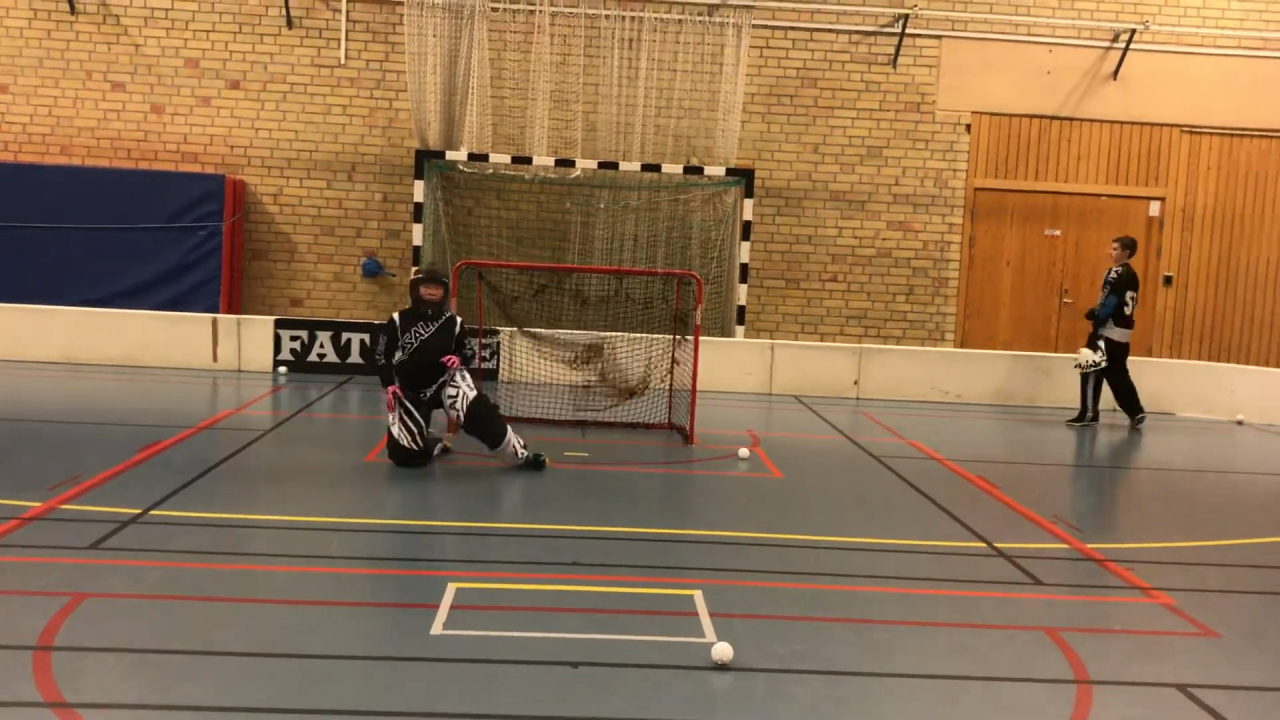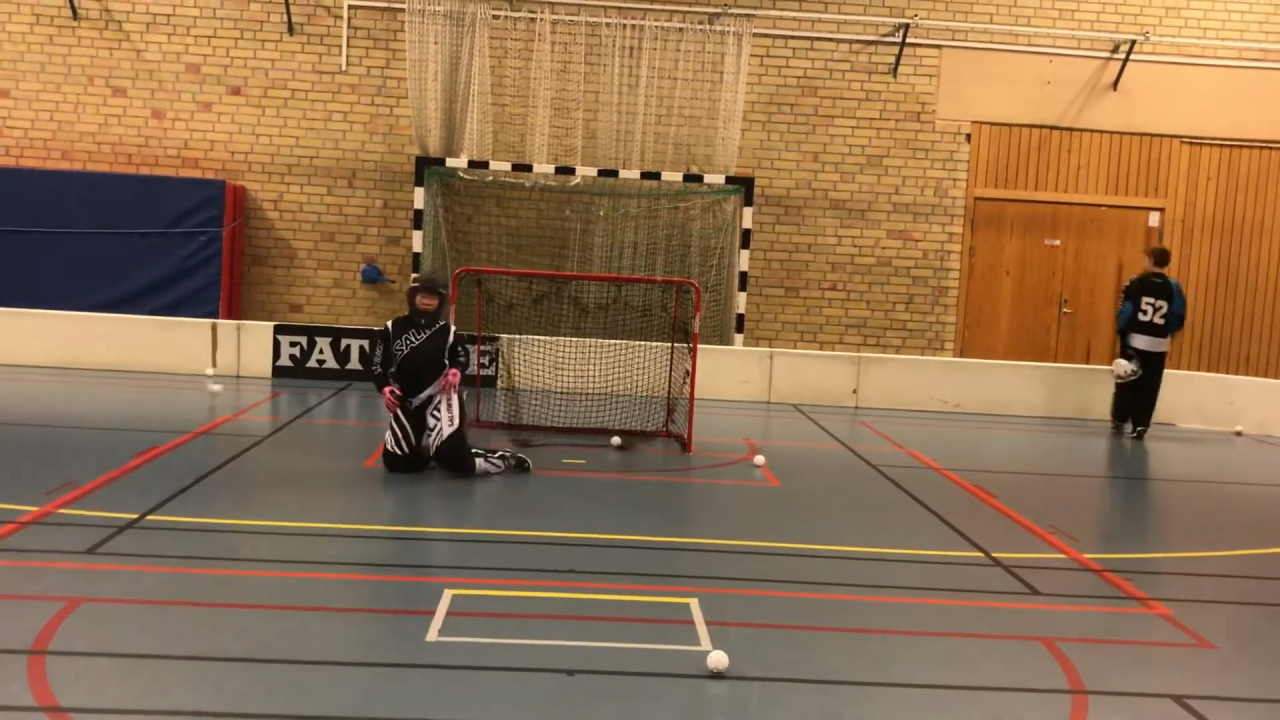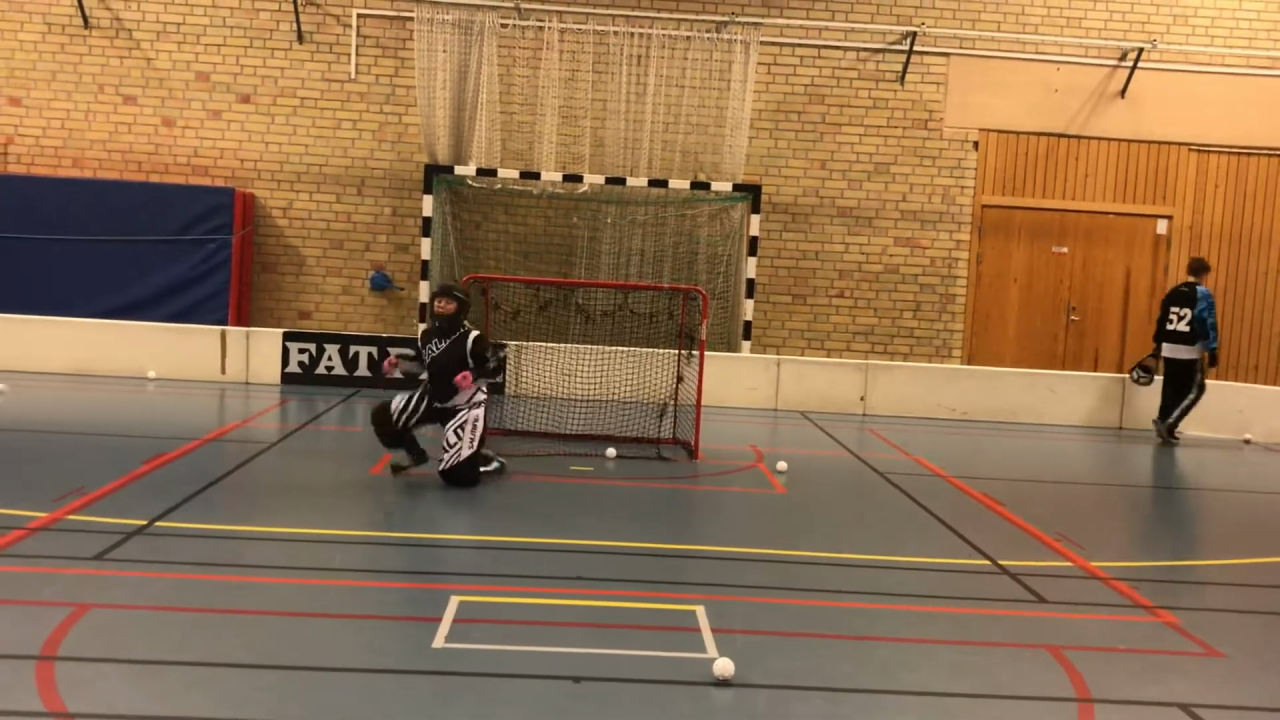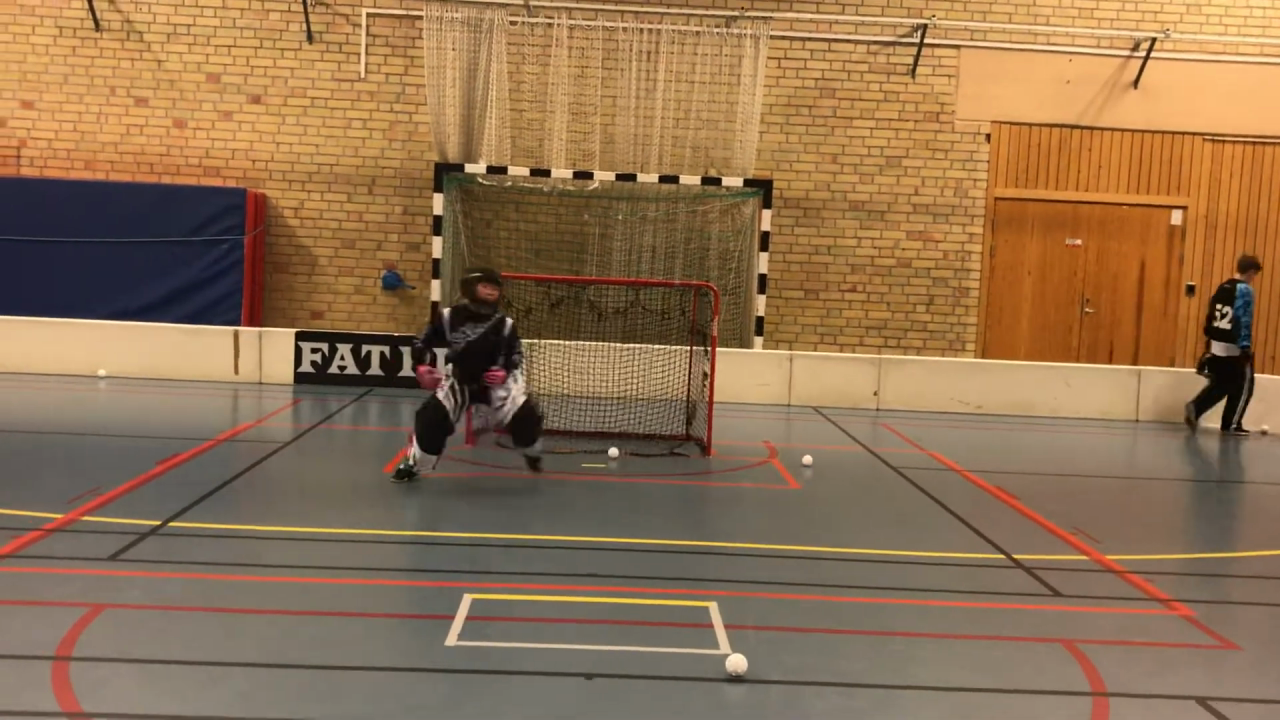
dt=0.4s
person 1, frame 1
left shoulder: (452, 322)
right shoulder: (399, 320)
left elbow: (468, 354)
right elbow: (382, 355)
left wrist: (458, 359)
right wrist: (389, 385)
left hip: (447, 381)
right hip: (410, 391)
left knee: (479, 414)
right knee: (404, 455)
left ankle: (522, 456)
right ankle: (436, 444)
person 1, frame 2
left shoulder: (446, 331)
right shoulder: (393, 328)
left elbow: (458, 358)
right elbow: (379, 364)
left wrist: (455, 371)
right wrist: (385, 387)
left hip: (439, 396)
right hip: (405, 400)
left knee: (454, 457)
right knee: (397, 462)
left ankle: (507, 460)
right ankle: (430, 452)
person 1, frame 3
left shoulder: (472, 338)
right shoulder: (426, 335)
left elbow: (494, 366)
left wrist: (472, 376)
right wrist: (398, 361)
left hip: (464, 405)
right hip: (431, 398)
left knee: (459, 475)
right knee: (382, 417)
left ankle: (489, 462)
right ankle: (415, 454)
person 1, frame 4
left shoulder: (504, 324)
right shoulder: (449, 316)
left elbow: (515, 355)
right elbow: (423, 344)
left wrist: (504, 371)
right wrist: (421, 366)
left hip: (497, 380)
right hip: (460, 380)
left knee: (525, 417)
right knee: (432, 419)
left ankle: (530, 453)
right ankle: (412, 465)
person 2, frame 1
left shoulder: (1117, 273)
right shoulder: (1133, 275)
left elbow: (1109, 302)
left wrist: (1096, 325)
right wrist: (1096, 312)
left hip: (1110, 331)
right hip: (1125, 332)
left knee: (1091, 370)
right knee: (1119, 375)
left ankle: (1087, 414)
right ankle: (1136, 412)
person 2, frame 2
left shoulder: (1136, 282)
right shoulder: (1173, 287)
left elbow: (1125, 310)
right elbow: (1180, 316)
left wrist: (1122, 336)
right wrist: (1168, 331)
left hip: (1134, 339)
right hip: (1158, 343)
left knee: (1127, 382)
right knee: (1149, 386)
left ankle: (1119, 419)
right ankle: (1140, 425)
person 2, frame 3
left shoulder: (1172, 293)
right shoulder: (1203, 294)
left elbow: (1161, 321)
right elbow: (1208, 323)
left wrist: (1158, 346)
right wrist: (1213, 349)
left hip: (1169, 348)
right hip: (1190, 350)
left knee: (1171, 390)
right knee: (1194, 389)
left ankle: (1167, 428)
right ankle: (1167, 422)
person 2, frame 4
left shoulder: (1221, 288)
right shoulder: (1244, 290)
left elbow: (1210, 317)
right elbow: (1243, 320)
left wrist: (1209, 340)
right wrist: (1246, 346)
left hip: (1217, 345)
right hip: (1235, 347)
left knee: (1219, 385)
right knee: (1243, 386)
left ankle: (1195, 407)
right ankle: (1231, 424)
